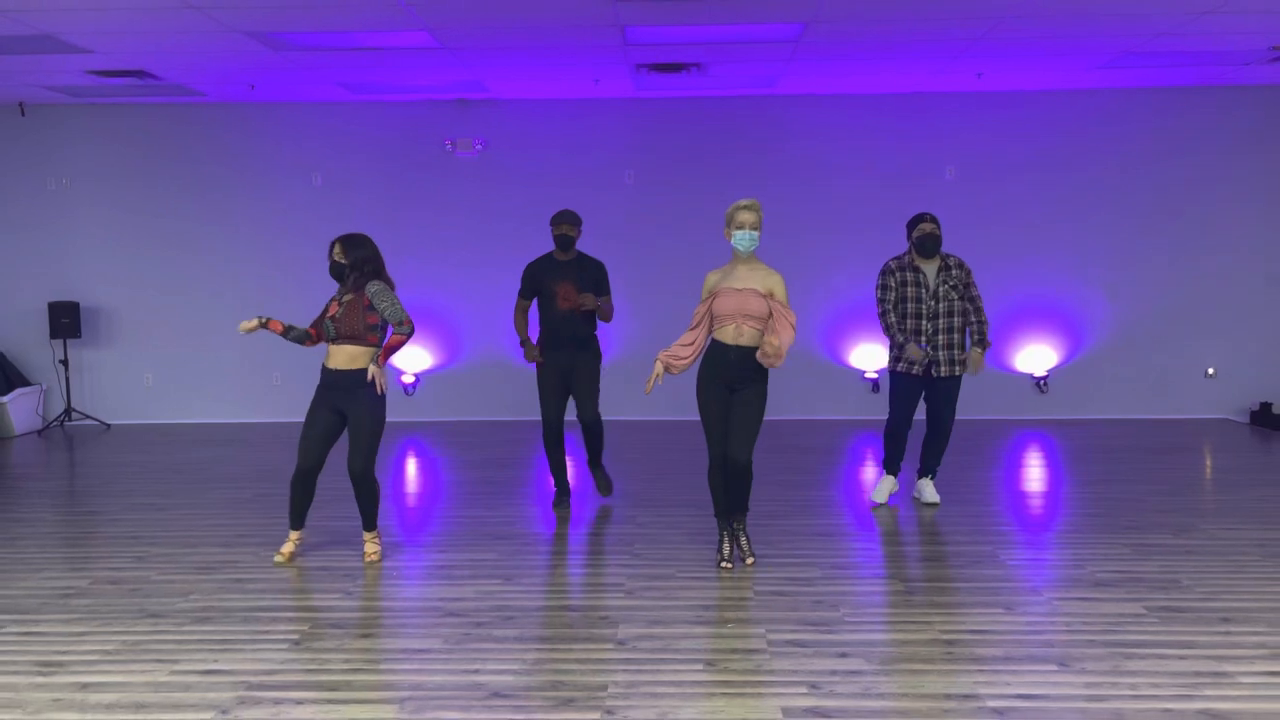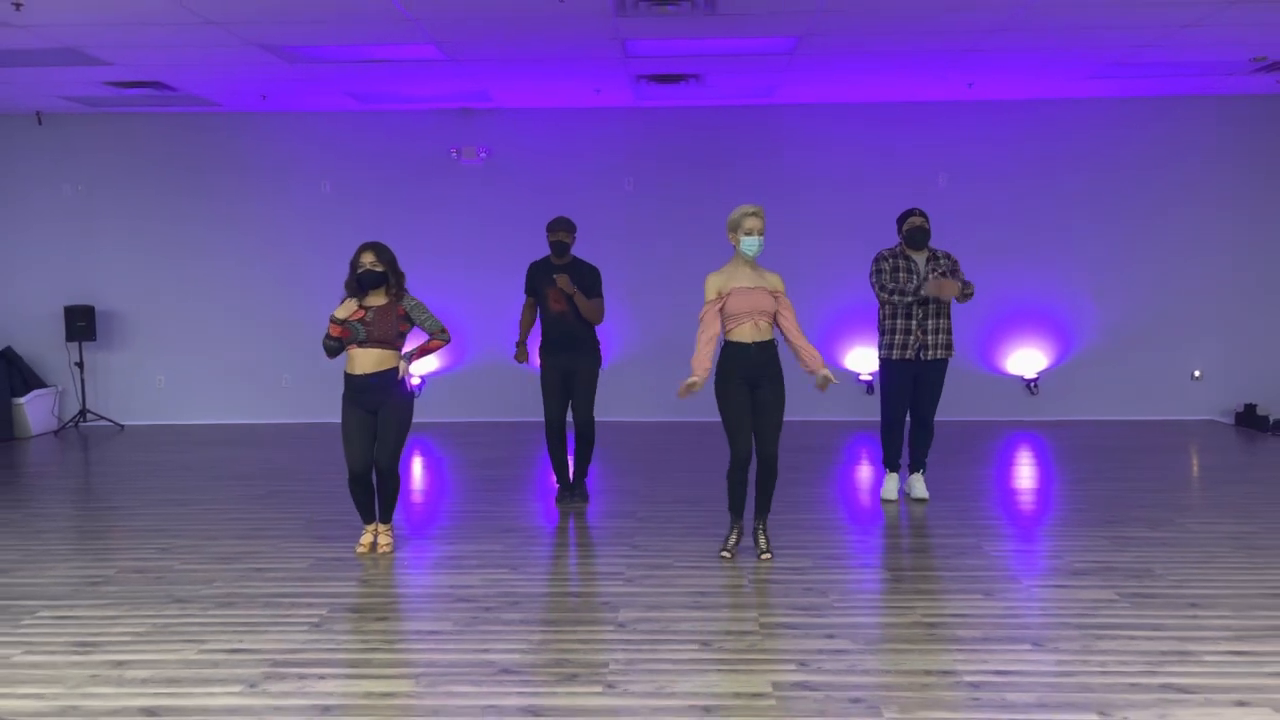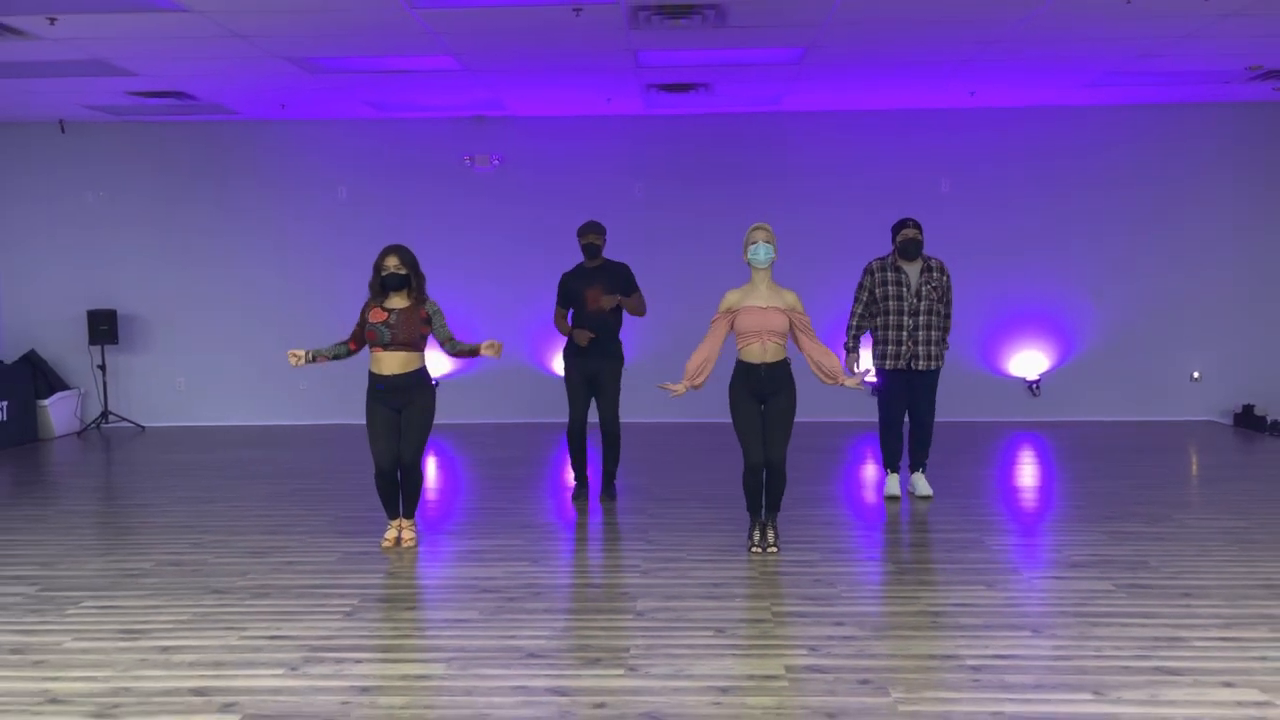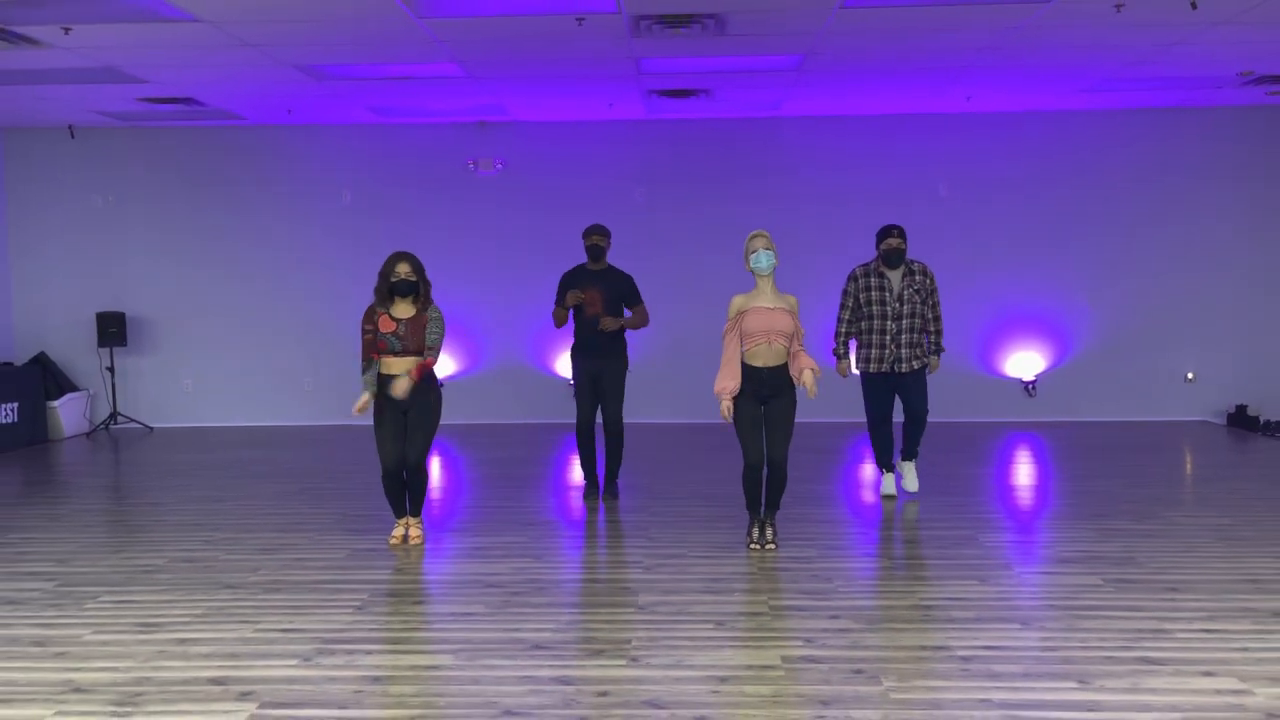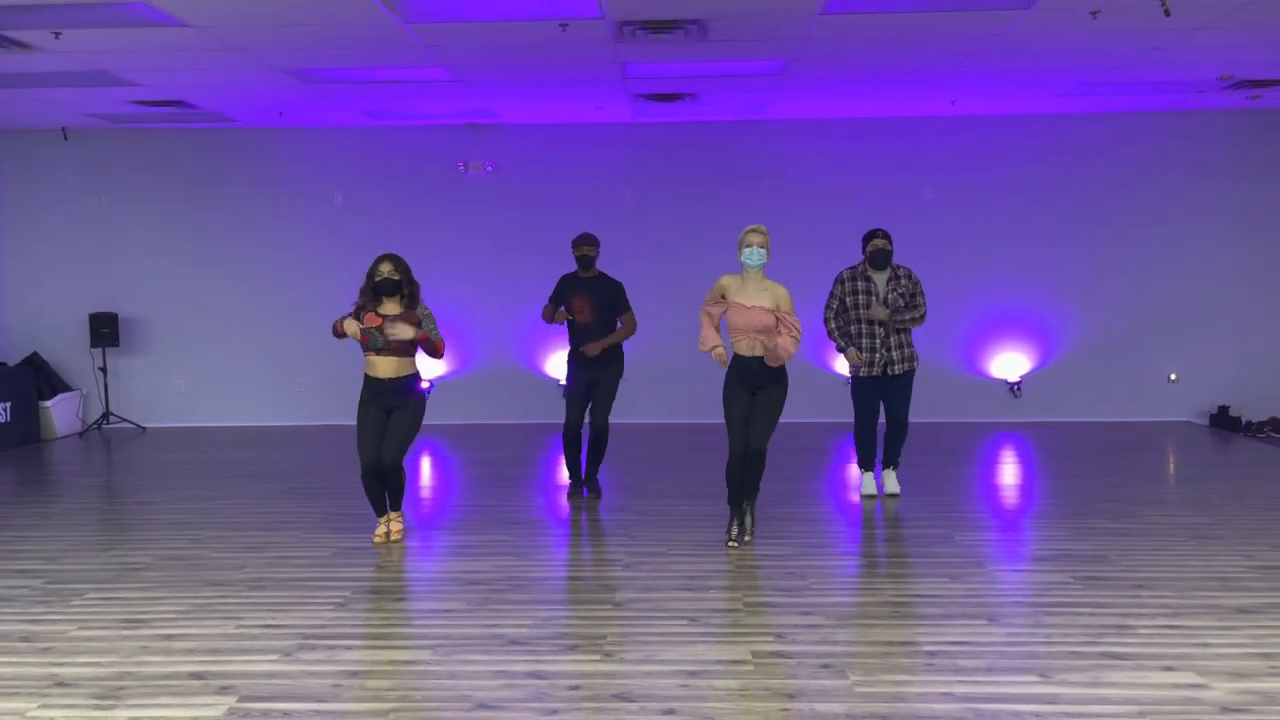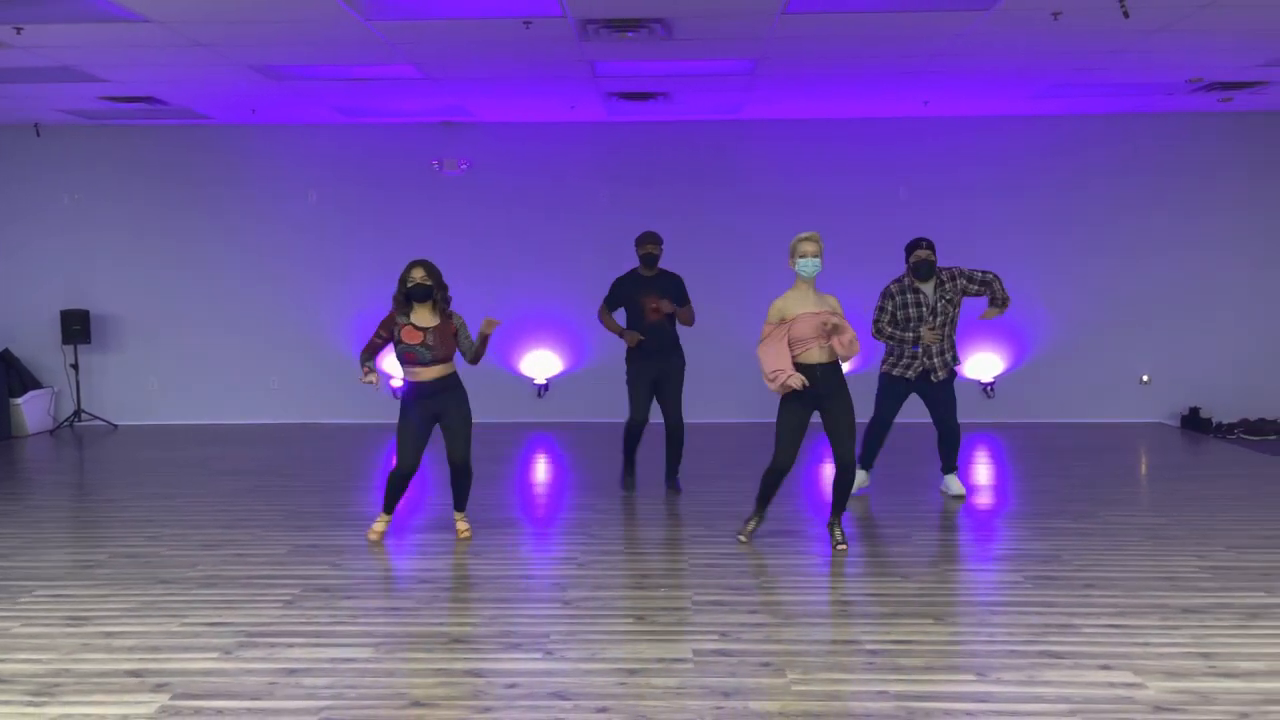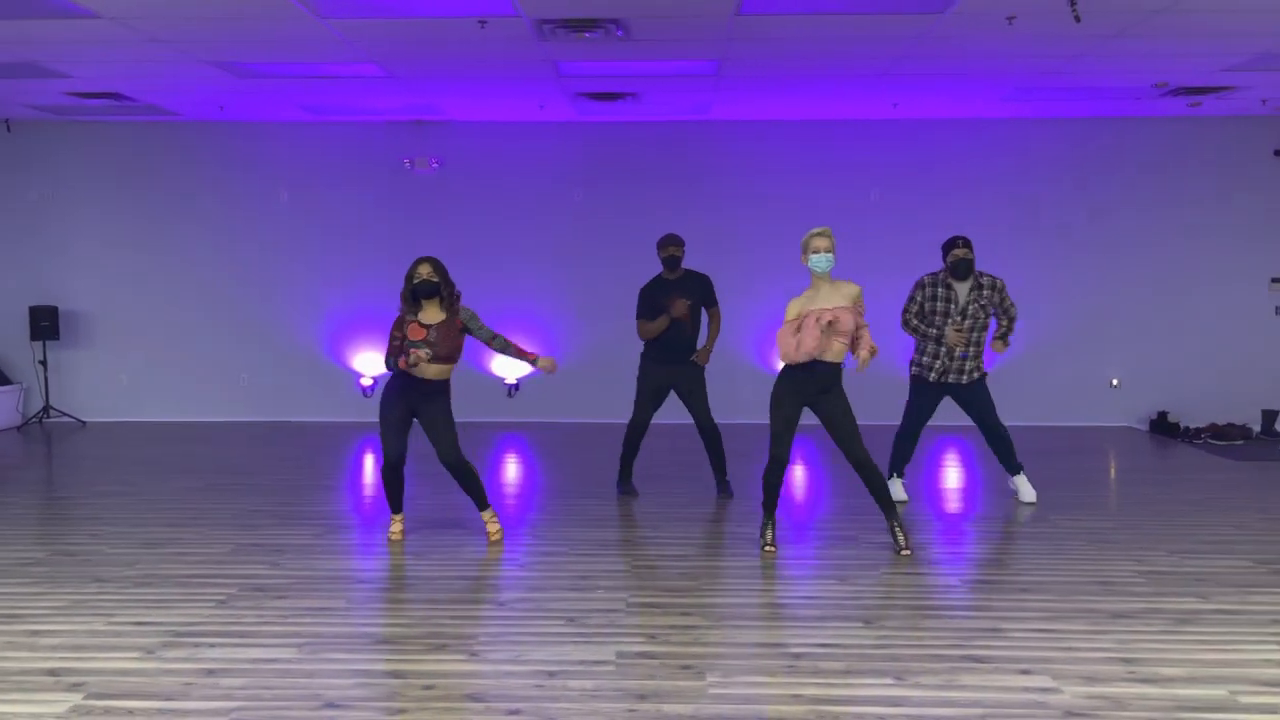
dt=0.7s
person 1, frame 1
left shoulder: (772, 279)
right shoulder: (714, 278)
left elbow: (785, 329)
right elbow: (698, 329)
left wrist: (773, 351)
right wrist: (665, 360)
left hip: (752, 372)
right hip: (715, 366)
left knee: (741, 457)
right knee: (718, 456)
left ankle: (740, 527)
right ankle: (724, 533)
person 1, frame 2
left shoulder: (773, 281)
right shoulder: (716, 280)
left elbow: (789, 325)
right elbow: (708, 329)
left wrist: (816, 365)
right wrist: (698, 373)
left hip: (768, 364)
right hip: (732, 366)
left knee: (768, 452)
right knee: (741, 452)
left ankle: (760, 527)
right ankle: (736, 525)
person 1, frame 3
left shoulder: (789, 299)
right shoulder: (733, 298)
left elbow: (810, 343)
right elbow: (711, 342)
left wrist: (842, 377)
right wrist: (687, 381)
left hip: (780, 382)
right hip: (745, 382)
left knee: (775, 459)
right knee: (754, 460)
left ankle: (770, 523)
right ankle: (755, 524)
person 1, frame 4
left shoulder: (791, 302)
right shoulder: (739, 302)
left elbow: (797, 346)
right elbow: (730, 349)
left wrist: (807, 369)
right wrist: (725, 392)
left hip: (781, 387)
right hip: (748, 385)
left knee: (778, 459)
right knee: (754, 459)
left ankle: (770, 520)
right ankle: (754, 521)
person 1, frame 5
left shoulder: (779, 293)
right shoulder: (725, 285)
left elbow: (792, 337)
right elbow: (708, 313)
left wrist: (776, 345)
right wrist: (714, 343)
left hip: (771, 377)
right hip: (738, 375)
left knee: (757, 446)
right knee: (737, 450)
left ankle: (750, 505)
right ankle: (735, 516)
person 1, frame 6
left shoulder: (831, 303)
right shoulder: (782, 305)
left elbow: (850, 348)
right elbow: (769, 350)
left wrist: (839, 333)
right wrist: (783, 375)
left hip: (833, 385)
right hip: (798, 387)
left knee: (846, 460)
right knee: (783, 461)
left ankle: (835, 521)
right ankle: (759, 512)
person 1, frame 7
left shoulder: (852, 292)
right shoulder: (798, 304)
left elbow: (859, 329)
right elbow: (788, 352)
left wrist: (865, 349)
right wrist: (818, 327)
left hip: (829, 386)
right hip: (793, 382)
left knee: (860, 457)
right knee: (777, 458)
left ankle: (892, 520)
right ankle: (768, 521)
person 2, frame 1
left shoulder: (375, 290)
right shoulder: (337, 299)
left elbow: (405, 327)
right elbow: (309, 336)
left wrist: (379, 360)
right wrist: (263, 323)
left hip: (363, 390)
right hip: (330, 388)
left knee: (360, 469)
right knee: (306, 464)
left ankle: (371, 534)
right ankle: (294, 536)
person 2, frame 2
left shoulder: (404, 303)
right shoulder: (350, 305)
left elbow: (442, 336)
right elbow: (331, 351)
left wrist: (408, 358)
right wrist: (336, 318)
left hip: (391, 391)
right hip: (355, 393)
left knee: (386, 464)
right knee: (357, 467)
left ankle: (385, 527)
right ankle: (368, 526)
person 2, frame 3
left shoulder: (426, 307)
right shoulder: (371, 307)
left elbow: (450, 345)
right elbow: (352, 345)
left wrist: (478, 349)
right wrist: (311, 355)
left hip: (416, 390)
right hip: (379, 392)
left knee: (410, 461)
right knee: (384, 463)
left ankle: (409, 522)
right ankle: (393, 522)
person 2, frame 4
left shoulder: (430, 313)
right shoulder: (375, 313)
left elbow: (431, 355)
right elbow: (369, 357)
left wrist: (409, 377)
right wrist: (368, 391)
left hip: (423, 392)
right hip: (388, 394)
left knee: (414, 460)
right knee: (390, 463)
left ankle: (415, 520)
right ankle: (400, 520)
person 2, frame 5
left shoulder: (418, 313)
right shoulder: (365, 311)
left elbow: (437, 351)
right elbow: (337, 328)
left wrist: (416, 334)
right wrist: (344, 325)
left hip: (407, 395)
right hip: (373, 395)
left knee: (390, 459)
right knee: (369, 462)
left ankle: (396, 514)
right ankle: (382, 518)
person 2, frame 6
left shoulder: (451, 320)
right shoulder: (397, 321)
left elbow: (472, 359)
right elbow: (370, 350)
left wrist: (485, 336)
right wrist: (369, 371)
left hip: (452, 396)
right hip: (416, 399)
left knee: (460, 460)
right knee: (406, 465)
left ankle: (460, 515)
right ankle: (385, 515)
person 2, frame 7
left shoulder: (459, 315)
right shoulder: (405, 320)
left elbow: (495, 341)
right elbow: (390, 362)
left wrist: (534, 359)
right wrist: (412, 357)
left hip: (436, 397)
right hip: (399, 393)
left knee: (451, 458)
right knee: (393, 459)
left ankle: (488, 514)
right ankle: (397, 517)
person 3, frame 1
left shoulder: (594, 267)
right shoulder: (536, 268)
left elbow: (609, 312)
right elbow: (520, 310)
left wrist: (597, 306)
right wrist: (526, 343)
left hip: (586, 353)
right hip: (549, 356)
left knee: (589, 415)
right knee: (552, 422)
left ankle: (596, 465)
right ankle: (561, 487)
person 3, frame 2
left shoulder: (588, 272)
right shoulder: (536, 270)
left elbow: (597, 317)
right elbow: (530, 307)
left wrist: (573, 290)
right wrist: (521, 342)
left hip: (584, 356)
right hip: (551, 356)
left knee: (584, 419)
right knee: (554, 421)
left ankle: (580, 480)
right ankle: (564, 483)
person 3, frame 3
left shoulder: (620, 271)
right shoulder: (569, 278)
left elbow: (640, 308)
right elbow: (559, 316)
left wrist: (618, 300)
right wrist: (572, 332)
left hip: (609, 358)
right hip: (576, 359)
left knee: (610, 420)
right knee: (577, 420)
left ankle: (609, 481)
right ankle: (581, 481)
person 3, frame 4
left shoulder: (622, 280)
right shoulder: (571, 278)
left elbow: (643, 318)
right elbow: (557, 321)
left wrist: (620, 322)
right wrist: (567, 304)
left hip: (613, 359)
right hip: (582, 359)
left knee: (613, 420)
right knee: (585, 420)
left ankle: (612, 480)
right ankle: (590, 480)
person 3, frame 5
left shoulder: (611, 286)
right shoulder: (565, 283)
left elbow: (630, 326)
right elbow: (547, 312)
left wrist: (601, 344)
right wrist: (555, 315)
left hip: (608, 366)
right hip: (578, 365)
left knee: (599, 421)
right knee: (572, 423)
left ankle: (592, 477)
right ankle: (575, 480)
person 3, frame 6
left shoulder: (673, 281)
right shoulder: (625, 283)
left elbow: (690, 319)
right elbow: (604, 313)
left wrist: (674, 310)
right wrist: (623, 333)
left hip: (671, 359)
right hip: (640, 360)
left knee: (674, 418)
right knee: (638, 418)
left ankle: (672, 475)
right ankle: (628, 468)
person 3, frame 7
left shoulder: (699, 282)
right shoulder: (649, 291)
left elbow: (714, 315)
right elbow: (644, 334)
left wrist: (707, 348)
right wrist: (670, 314)
left hip: (688, 364)
right hip: (654, 366)
left knee: (705, 421)
right knee: (639, 421)
left ankle: (722, 478)
right ankle: (624, 477)
person 4, frame 1
left shoulder: (959, 268)
right shoulder: (893, 269)
left elbow: (974, 308)
right elbow: (886, 310)
left wrist: (978, 346)
right wrist: (906, 343)
left hip: (948, 363)
right hip: (906, 362)
left knee: (941, 425)
right knee: (899, 421)
left ankle: (925, 479)
right ankle: (889, 476)
person 4, frame 2
left shoulder: (945, 260)
right shoulder: (884, 260)
left elbow: (967, 290)
right elbow: (885, 292)
left wrist: (957, 287)
right wrist: (924, 289)
left hip: (934, 352)
right hip: (896, 351)
left knee: (924, 415)
right knee: (893, 415)
left ankle: (916, 474)
right ankle: (891, 473)
person 4, frame 3
left shoulder: (939, 270)
right shoulder: (875, 270)
left elbow: (945, 312)
right elbow: (860, 310)
left wrist: (941, 344)
right wrist: (852, 347)
left hip: (928, 360)
right hip: (890, 360)
left knee: (923, 419)
right knee: (891, 418)
left ankle: (917, 473)
right ankle: (892, 473)
person 4, frame 4
left shoulder: (922, 274)
right shoulder: (859, 276)
left elbow: (933, 315)
right elbow: (846, 317)
left wrist: (935, 351)
right wrist: (842, 354)
left hip: (913, 361)
right hip: (874, 362)
left knee: (917, 413)
right knee: (879, 419)
left ankle: (908, 461)
right ankle: (887, 473)
person 4, frame 5
left shoulder: (907, 277)
right shoulder: (846, 279)
left elbow: (919, 312)
right elbow: (831, 316)
left wrist: (890, 315)
right wrist: (845, 346)
left hip: (901, 363)
right hip: (865, 364)
left knee: (898, 419)
right knee: (865, 420)
left ankle: (889, 470)
right ankle: (867, 472)
person 4, frame 6
left shoulder: (954, 278)
right shoulder: (893, 290)
left elbow: (989, 280)
right elbow: (879, 329)
left wrist: (998, 302)
right wrist: (916, 336)
left hip: (939, 368)
right hip: (898, 366)
left knee: (948, 424)
right knee: (881, 419)
left ankle: (949, 474)
right ankle: (863, 470)
person 4, frame 7
left shoulder: (992, 286)
right shoulder: (927, 284)
left elbow: (1007, 314)
right elbow: (908, 319)
left wrist: (1002, 339)
right wrist: (941, 335)
left hip: (970, 371)
right hip: (930, 368)
left knee: (991, 424)
right knee: (912, 423)
left ankle: (1016, 475)
right ankle: (895, 478)
